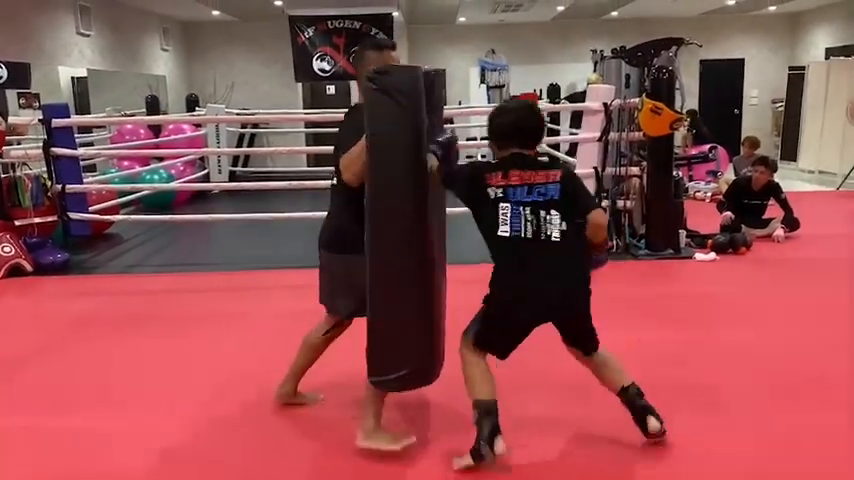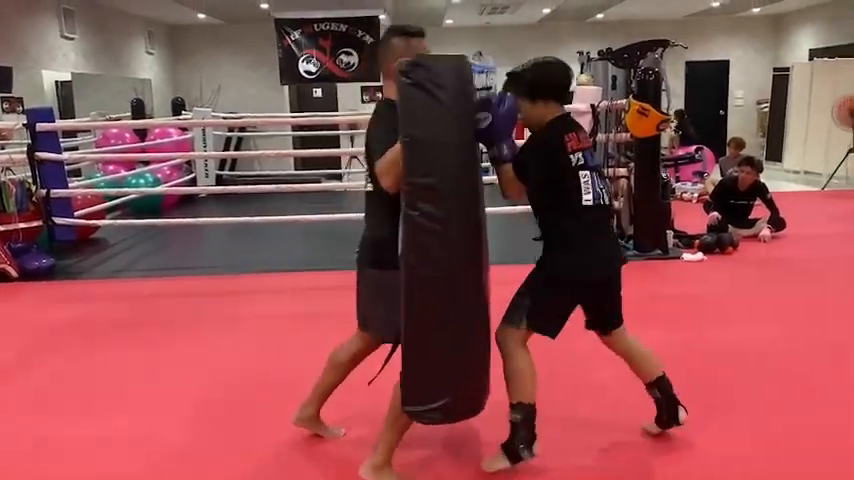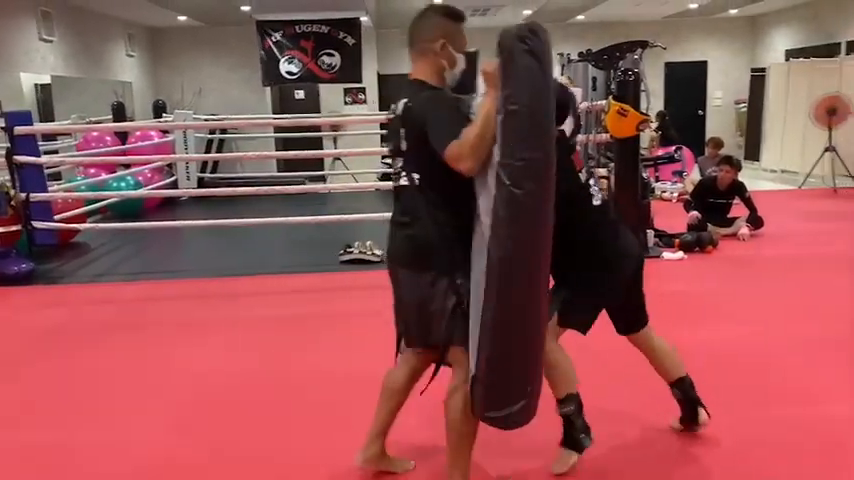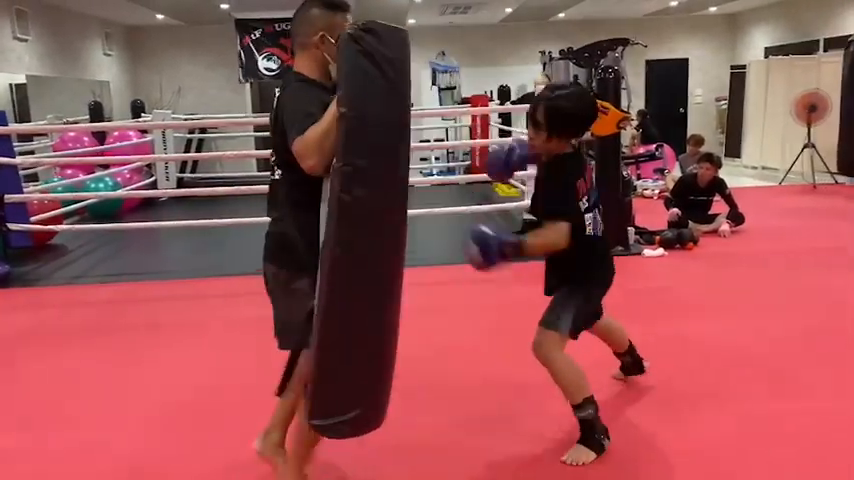
dt=0.5s
person 1, frame 1
left shoulder: (370, 119)
right shoulder: (359, 121)
right elbow: (351, 173)
left hip: (345, 239)
right hip: (351, 244)
left knee: (337, 320)
left ankle: (288, 387)
right ankle: (371, 427)
person 1, frame 2
left shoulder: (397, 117)
right shoulder: (389, 120)
right elbow: (389, 178)
left hip: (384, 252)
right hip: (394, 258)
left knee: (366, 337)
left ankle: (310, 411)
right ankle: (378, 464)
person 1, frame 3
left shoulder: (414, 103)
right shoulder: (437, 104)
right elbow: (466, 160)
right wrist: (493, 95)
left hip: (411, 249)
right hip: (440, 256)
left knee: (417, 352)
right knee: (468, 363)
person 1, frame 4
left shoulder: (313, 93)
right shoulder: (302, 96)
left elbow: (326, 157)
right elbow: (312, 159)
left hip: (305, 248)
right hip: (302, 253)
left knee: (308, 353)
left ankle: (274, 438)
person 2, frame 1
left shoulder: (481, 174)
right shoulder: (562, 175)
left elbow: (433, 171)
right elbow: (597, 222)
right wrist: (590, 254)
left hip: (517, 289)
right hip: (567, 282)
left knee: (471, 350)
right knee: (589, 353)
left ankle: (488, 439)
right ankle: (646, 416)
person 2, frame 2
left shoulder: (546, 138)
right shoulder: (573, 132)
left elbow: (514, 190)
right elbow: (544, 180)
left wrist: (500, 146)
right wrist: (502, 141)
left hip: (569, 259)
right hip: (602, 254)
left knee: (511, 336)
right knee: (613, 333)
left ankle: (521, 441)
right ankle: (669, 407)
person 2, frame 3
left shoulder: (550, 157)
right shoulder: (559, 146)
left hip: (596, 263)
right hip: (621, 253)
left knee: (545, 333)
right knee: (639, 332)
left ankle: (575, 431)
right ankle: (691, 407)
person 2, frame 4
left shoulder: (559, 177)
right shoulder: (567, 156)
left elbow: (558, 235)
left wrist: (507, 246)
right wrist: (514, 154)
left hip: (581, 273)
right hip: (588, 264)
left knee: (547, 345)
right knee: (591, 321)
left ankle: (595, 432)
right ankle: (632, 361)
